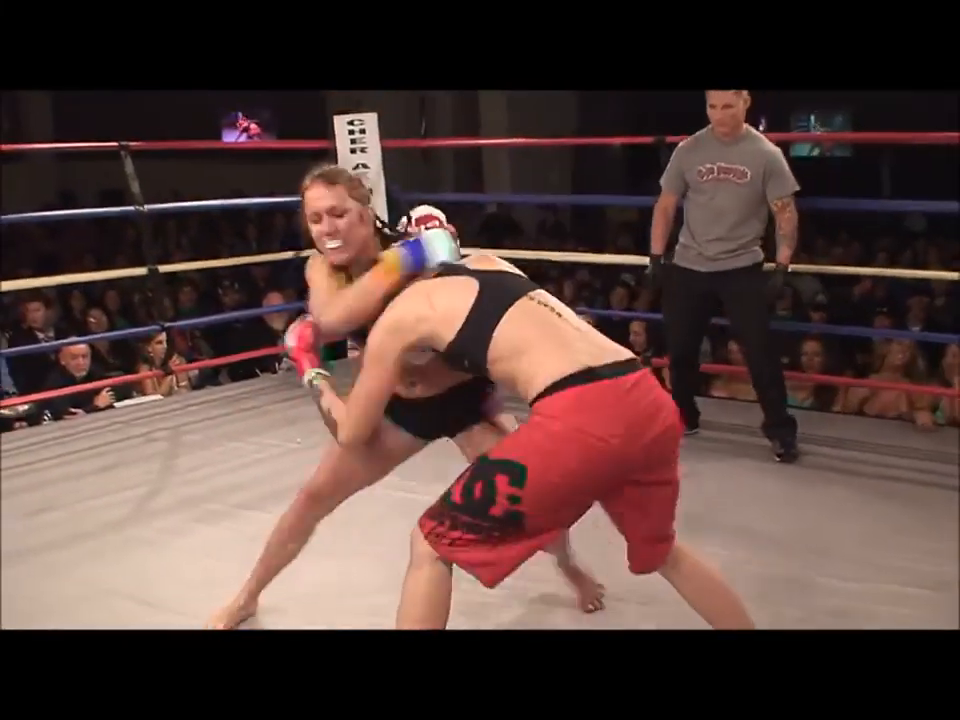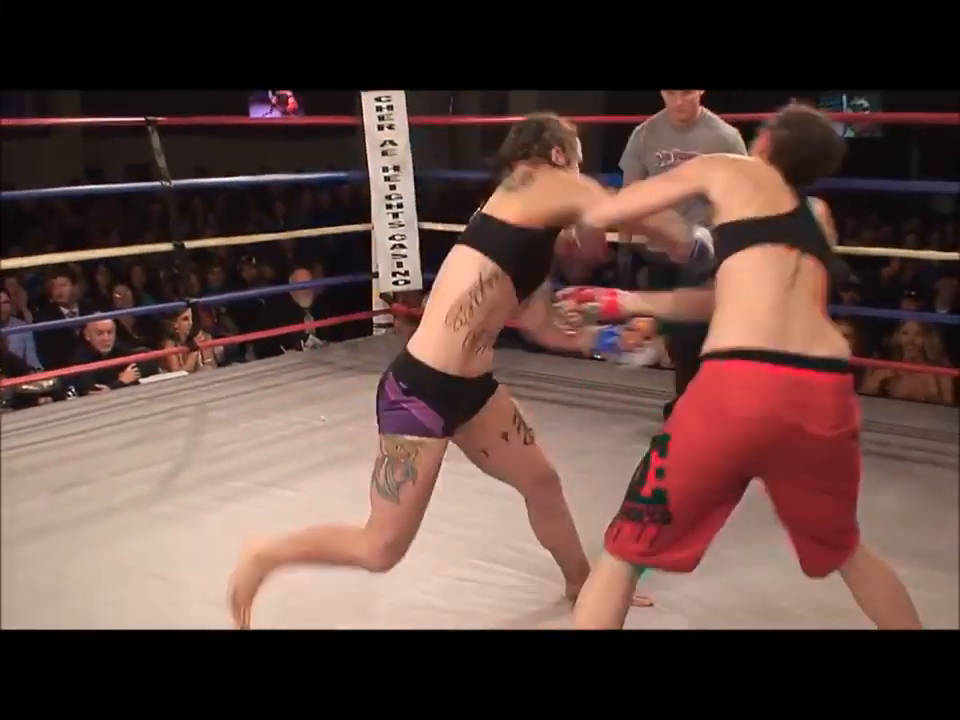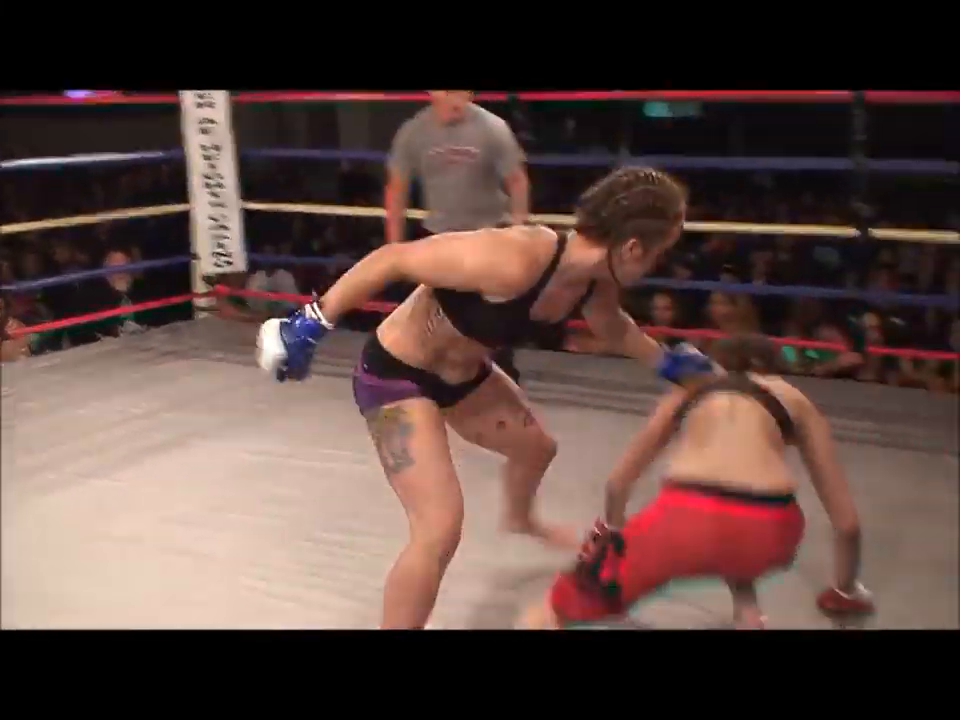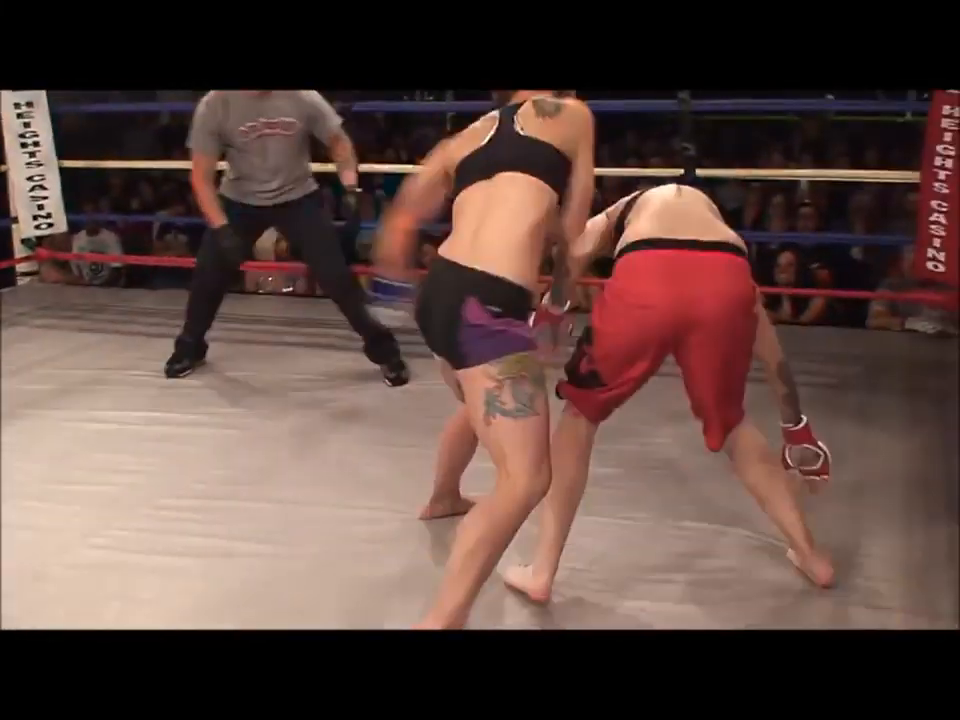
dt=0.7s
person 1, frame 1
right shoulder: (322, 263)
right elbow: (334, 320)
left hip: (462, 396)
right hip: (404, 406)
right knee: (315, 496)
left ankle: (570, 564)
right ankle: (247, 597)
person 1, frame 2
left shoulder: (550, 235)
right shoulder: (541, 188)
left elbow: (541, 328)
left hip: (469, 387)
right hip: (421, 387)
left knee: (542, 480)
right knee: (379, 551)
left ankle: (583, 583)
right ankle: (264, 558)
person 1, frame 3
left shoulder: (597, 275)
right shoulder: (513, 259)
left elbow: (615, 327)
right elbow: (390, 259)
left wrist: (671, 362)
right wrist: (313, 321)
left hip: (461, 373)
right hip: (398, 378)
left knee: (538, 447)
right knee: (440, 532)
left ankle: (519, 519)
person 1, frame 4
left shoulder: (472, 134)
right shoulder: (572, 114)
left elbow: (407, 209)
right elbow: (572, 225)
left wrist: (391, 276)
left hip: (441, 294)
right hip: (487, 304)
left knee: (480, 407)
right knee: (523, 484)
left ankle: (442, 498)
right ankle: (439, 623)
person 2, frame 1
left shoulder: (397, 315)
right shoulder: (488, 263)
left elbow: (352, 434)
left wrist: (320, 385)
left hip: (579, 417)
right hip: (646, 401)
left knee: (434, 548)
right knee: (658, 551)
person 2, frame 2
left shoulder: (728, 170)
right shoulder: (820, 214)
left elbow: (598, 216)
right wrist: (634, 303)
left hip: (736, 395)
right hip: (827, 394)
left knee: (622, 554)
right knee: (839, 548)
person 2, frame 3
left shoulder: (689, 394)
right shoulder: (795, 402)
left elbow: (620, 480)
right elbow: (846, 518)
left wrist: (608, 528)
right wrist: (847, 589)
left hip: (681, 521)
right hip: (769, 531)
left knee: (556, 608)
person 2, frame 4
left shoulder: (613, 215)
left elbow: (576, 254)
right elbow: (770, 353)
right wrist: (797, 426)
left hip: (645, 281)
right hip: (723, 279)
left knee: (580, 411)
right knee: (729, 424)
left ankle: (541, 573)
right ankle: (811, 554)
person 3, frame 1
left shoulder: (766, 154)
right shoulder: (688, 151)
left elbow: (785, 212)
right elbow: (666, 206)
left wrist: (782, 266)
right wrist: (656, 257)
left hip: (742, 268)
right hip: (688, 266)
left knee: (760, 351)
right knee: (679, 347)
left ankle: (780, 427)
right ankle: (684, 415)
person 3, frame 2
left shoulder: (722, 136)
right shoulder: (645, 134)
right elbow: (630, 188)
right wrist: (625, 245)
left hip: (702, 249)
right hip: (657, 248)
left knee: (690, 330)
right knee: (672, 331)
right ankle: (686, 391)
person 3, frame 3
left shoulder: (491, 129)
right shoulder: (412, 133)
left elbow: (517, 182)
right elbow: (396, 191)
left wrist: (518, 227)
right wrist: (396, 246)
right hip: (437, 235)
person 3, frame 4
left shoulder: (302, 98)
right shoulder: (214, 106)
left elbow: (338, 142)
right elbow: (201, 176)
left wrist: (350, 188)
right wrist: (221, 228)
left hip: (299, 198)
right hip: (240, 201)
left knee: (336, 275)
right knee: (208, 275)
left ankle: (382, 349)
right ankle: (190, 348)
